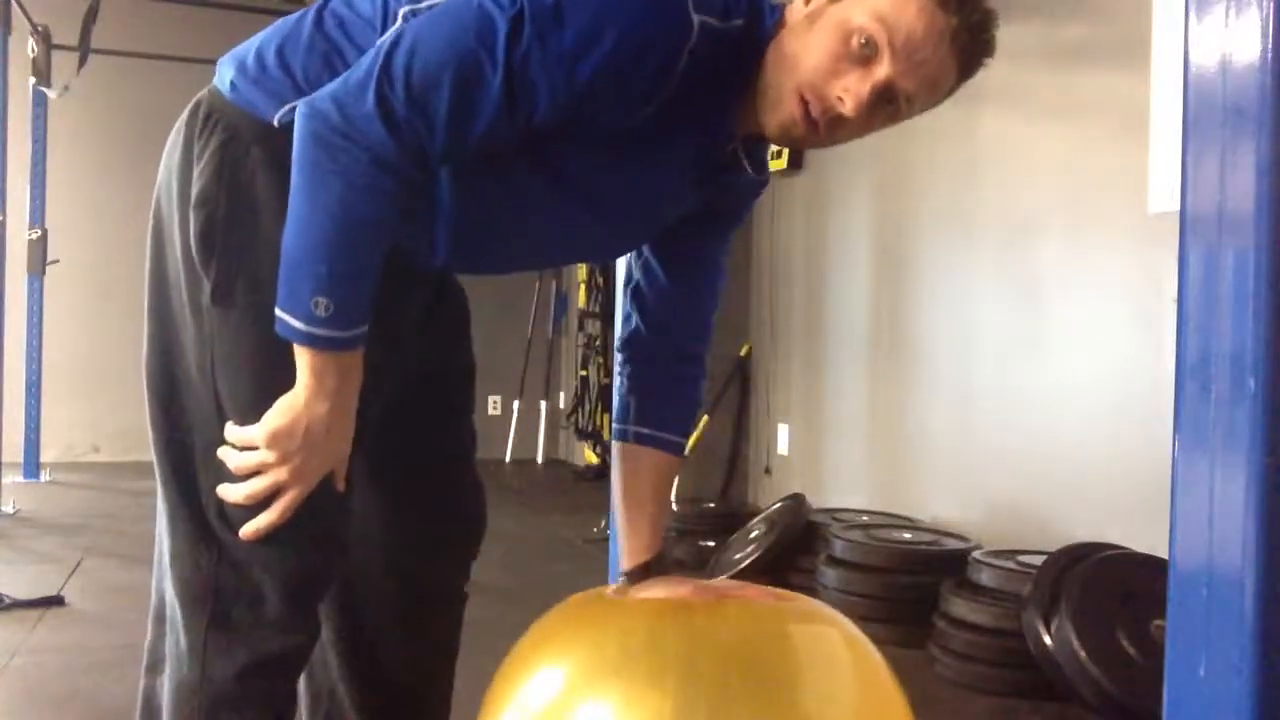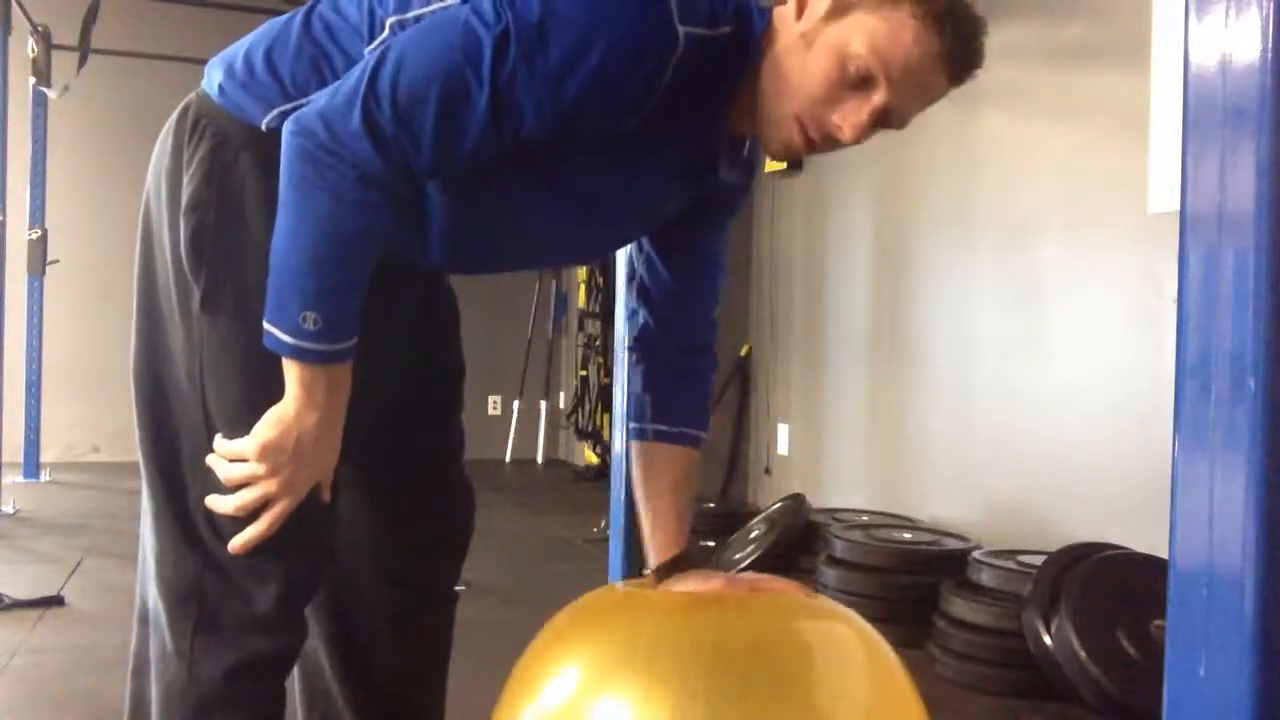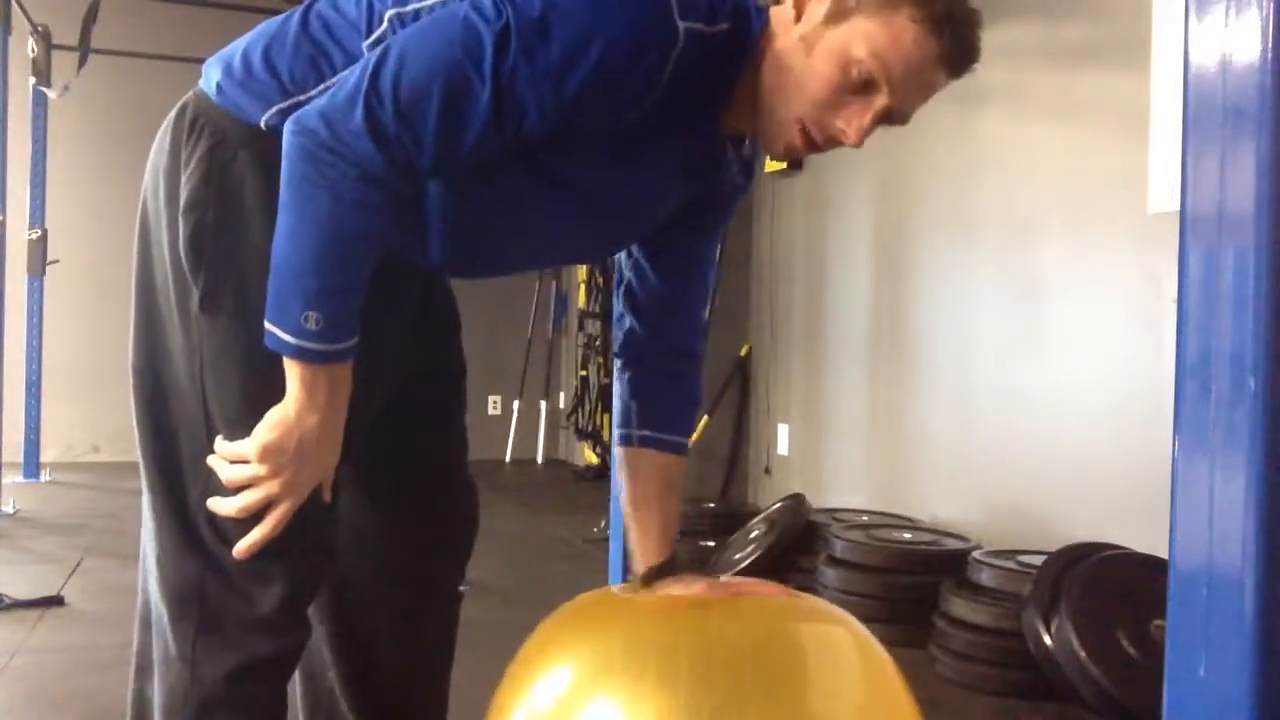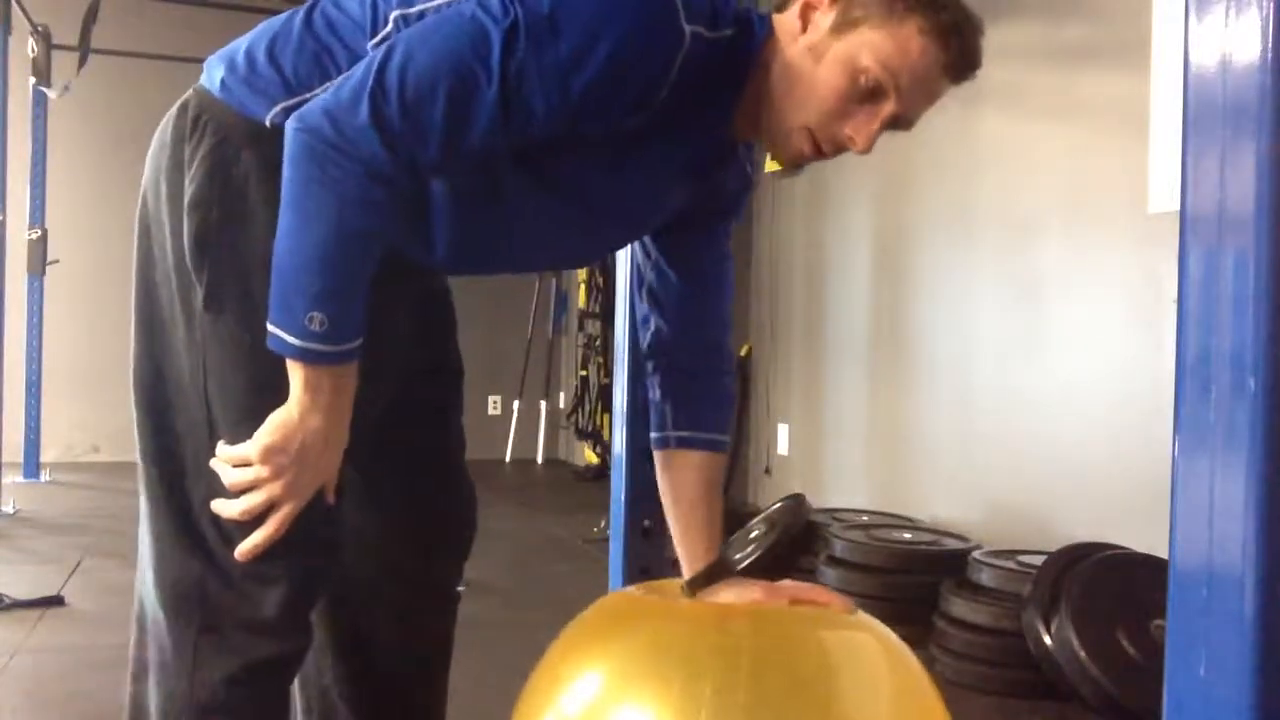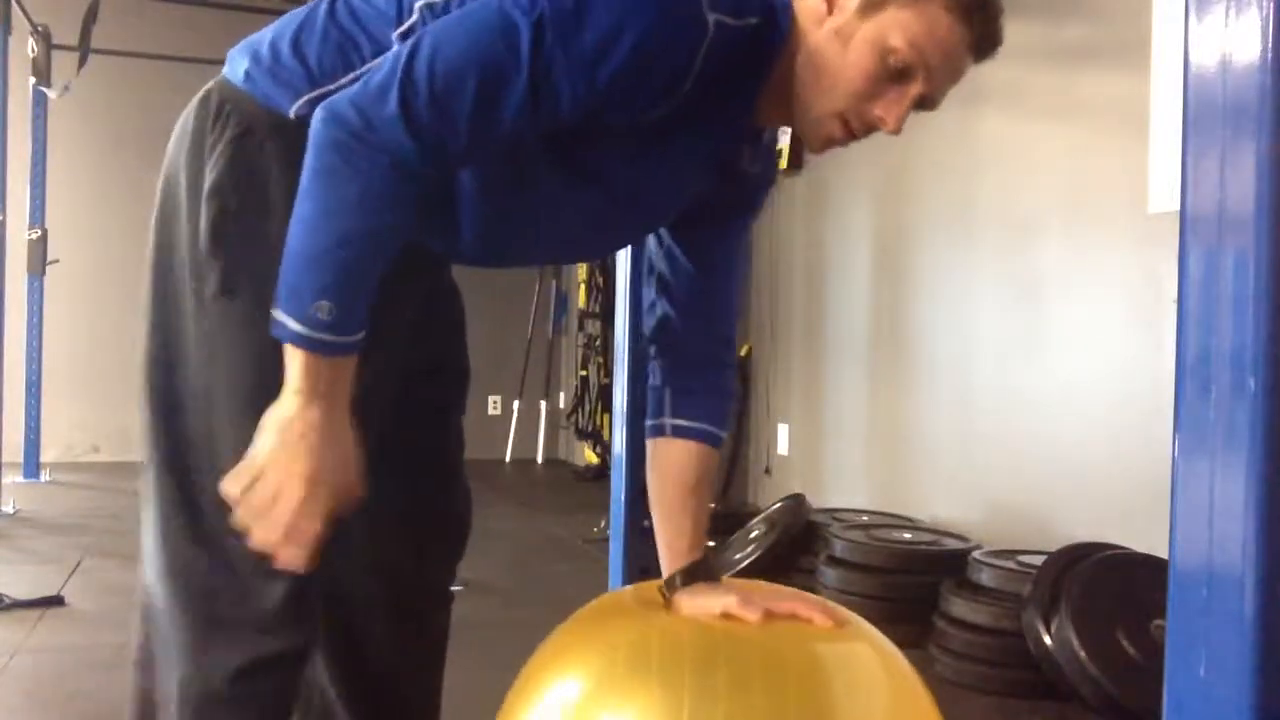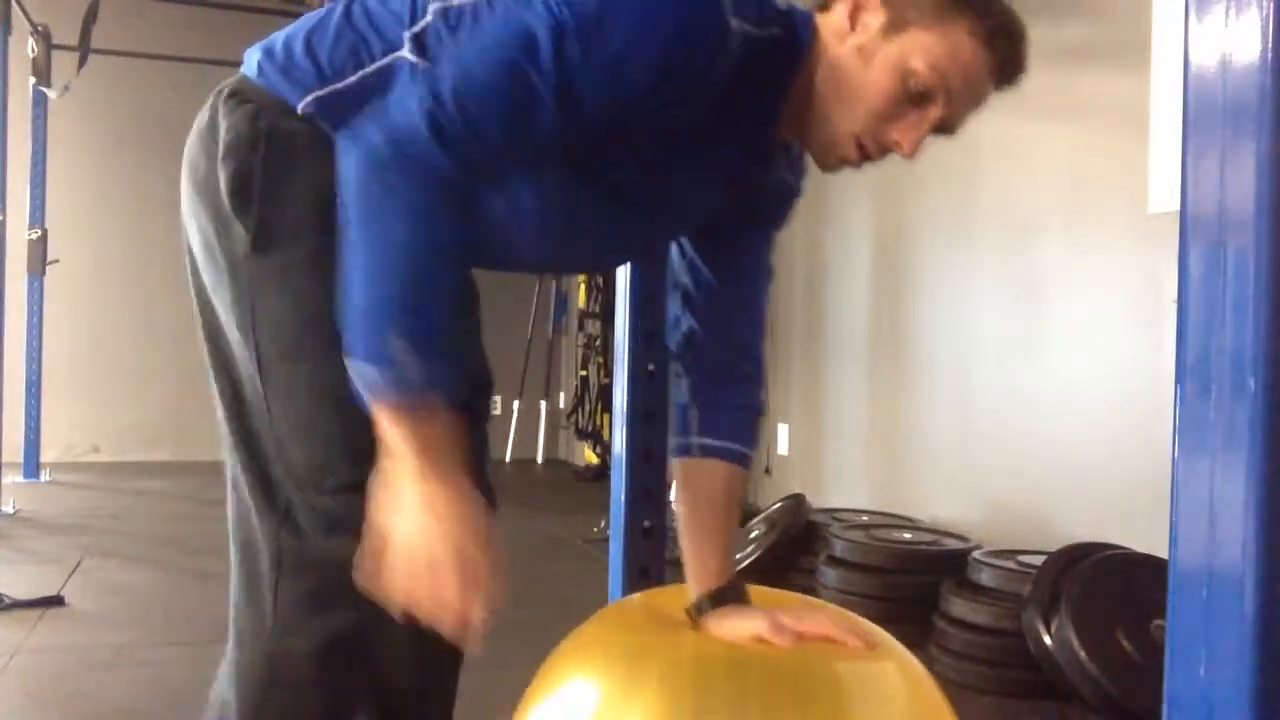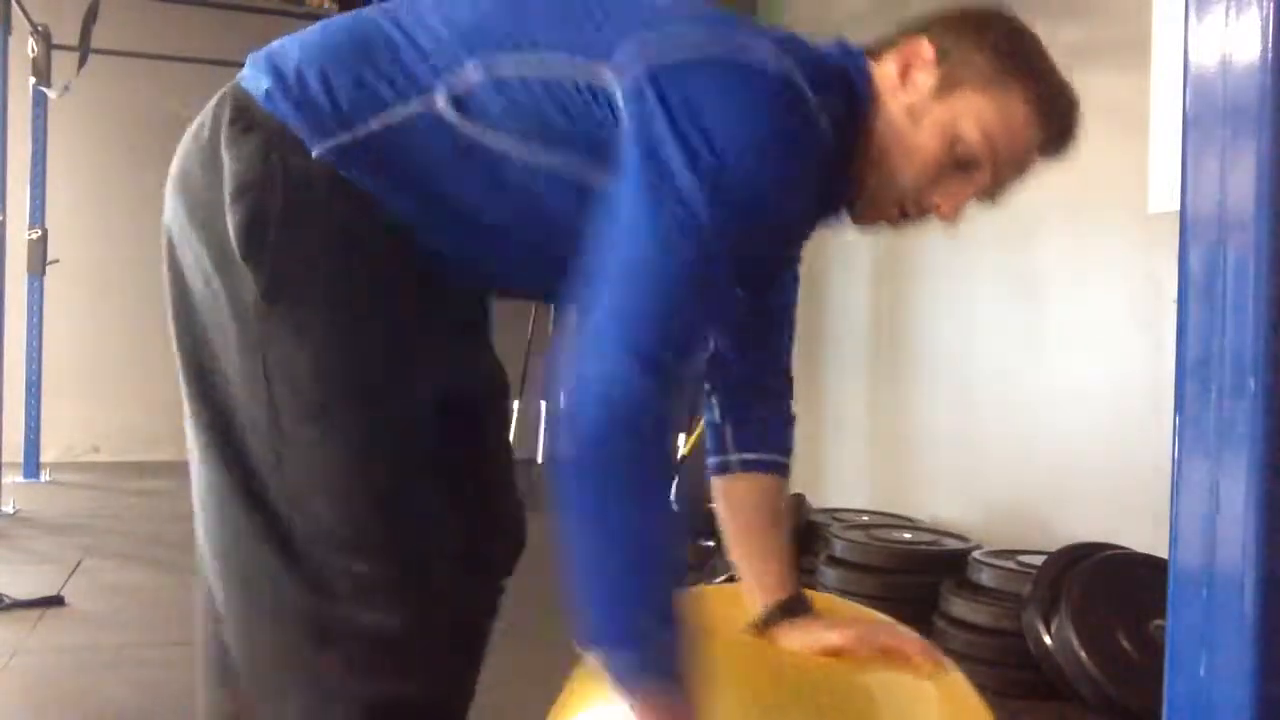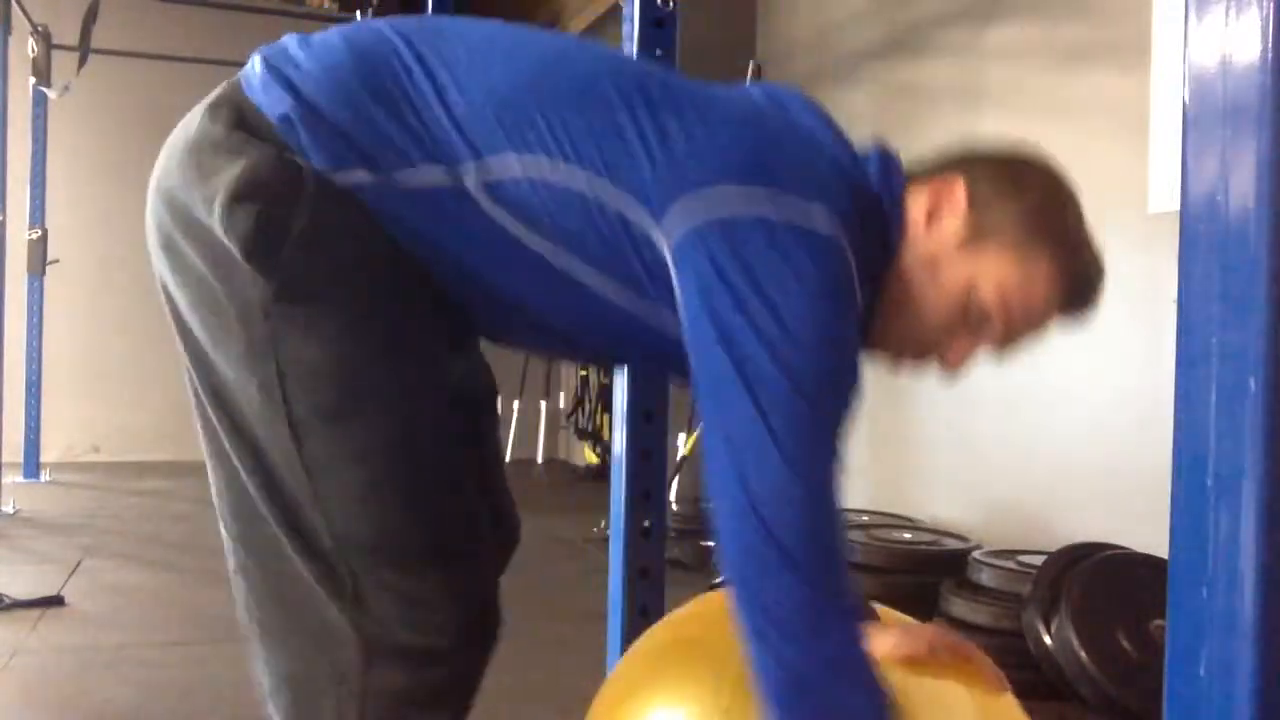
dt=0.2s
person 1, frame 1
left shoulder: (730, 165)
left elbow: (664, 348)
right elbow: (353, 125)
left wrist: (641, 571)
right wrist: (327, 390)
left hip: (393, 245)
right hip: (264, 163)
left knee: (419, 544)
right knee: (258, 562)
person 1, frame 2
left shoulder: (722, 160)
left elbow: (673, 342)
right elbow: (342, 143)
left wrist: (668, 567)
right wrist: (315, 404)
left hip: (385, 247)
right hip: (254, 167)
left knee: (410, 544)
right knee: (247, 563)
person 1, frame 3
left shoulder: (719, 159)
left elbow: (661, 346)
right elbow: (341, 141)
left wrist: (656, 571)
right wrist: (315, 403)
left hip: (385, 243)
right hip: (251, 166)
left knee: (412, 546)
right knee: (244, 565)
person 1, frame 4
left shoulder: (717, 164)
left elbow: (687, 352)
right elbow: (344, 138)
left wrist: (706, 576)
right wrist: (320, 406)
left hip: (383, 243)
right hip: (249, 165)
left knee: (411, 547)
right knee: (249, 571)
person 1, frame 5
left shoulder: (739, 155)
left elbow: (692, 348)
right elbow: (370, 129)
left wrist: (687, 576)
right wrist: (317, 400)
left hip: (394, 234)
right hip: (274, 154)
left knee: (405, 548)
right knee: (253, 570)
person 1, frame 6
left shoulder: (761, 164)
left elbow: (718, 363)
right elbow: (407, 158)
left wrist: (715, 597)
right wrist: (425, 466)
left hip: (411, 216)
right hip: (286, 149)
left knee: (421, 575)
right knee: (329, 543)
person 1, frame 7
left shoulder: (793, 167)
right shoulder: (747, 117)
left elbow: (747, 381)
right elbow: (613, 409)
left wrist: (777, 608)
left hip: (401, 231)
right hip: (280, 177)
left knee: (457, 552)
right knee: (352, 597)
person 1, frame 8
left shoulder: (815, 210)
right shoulder: (790, 260)
left elbow: (763, 455)
right elbow: (790, 590)
left wrist: (844, 630)
left hip: (366, 208)
right hip: (268, 178)
left knee: (459, 553)
right knee: (395, 607)
